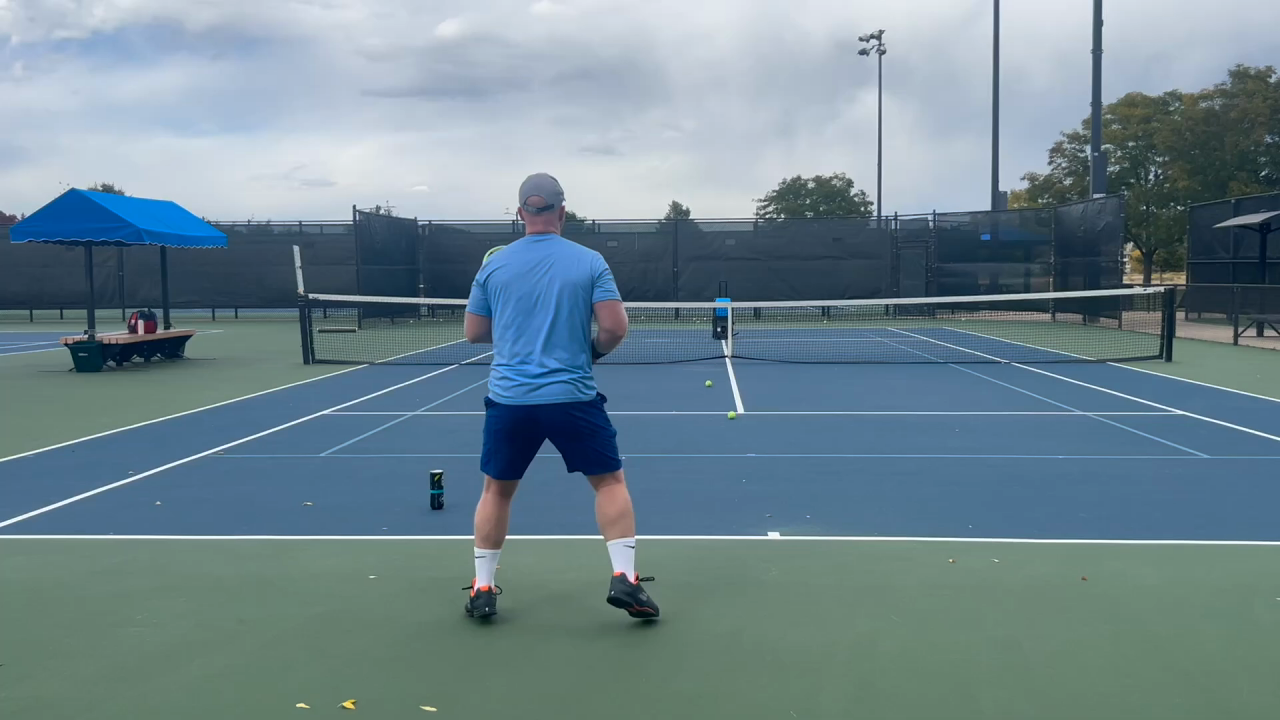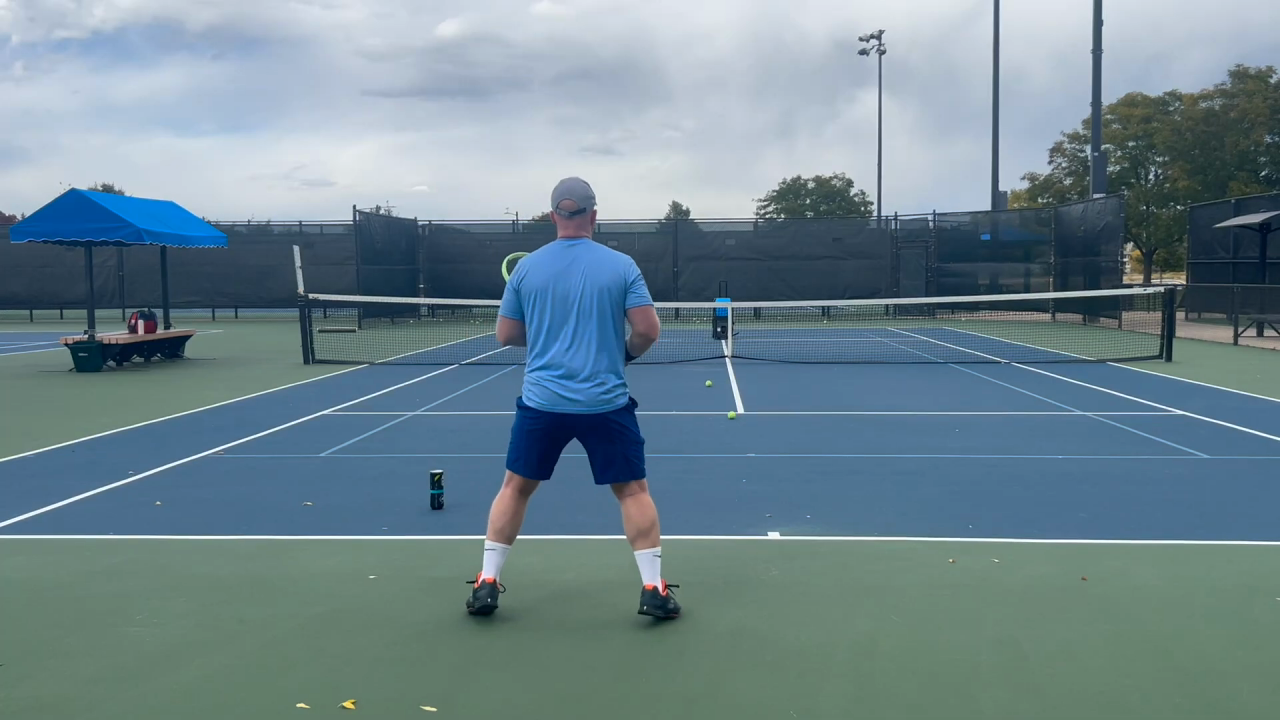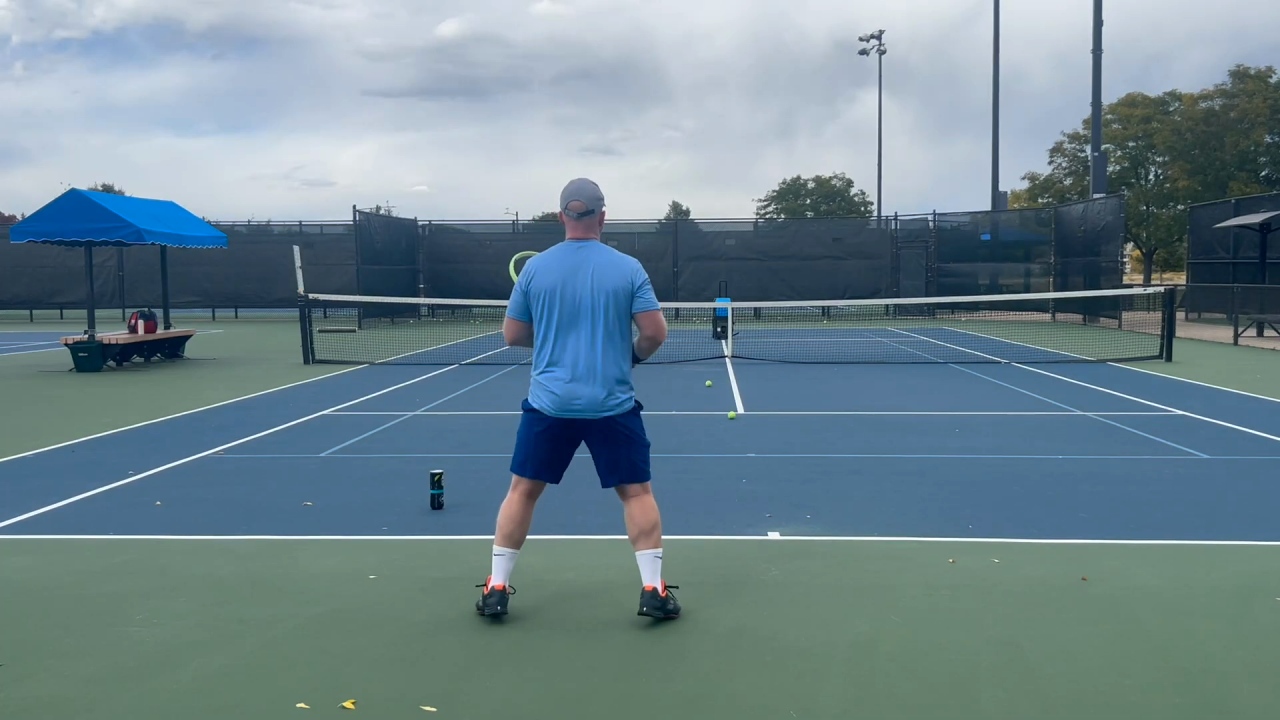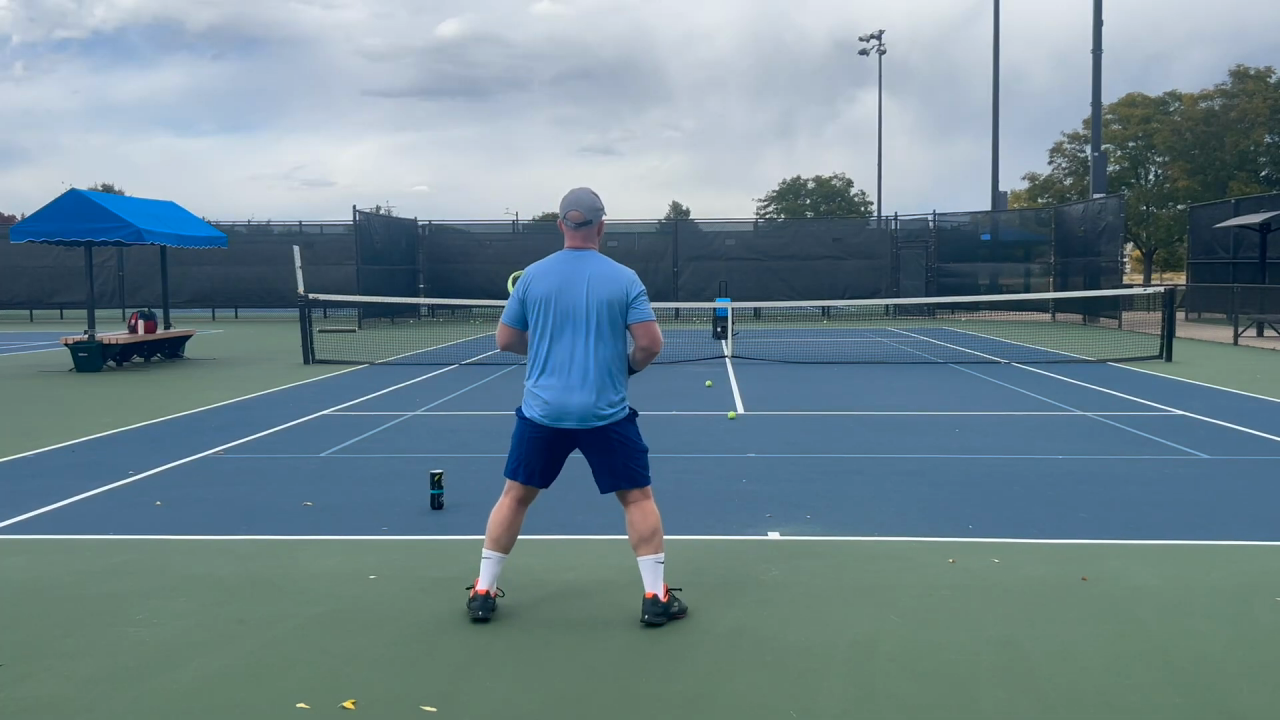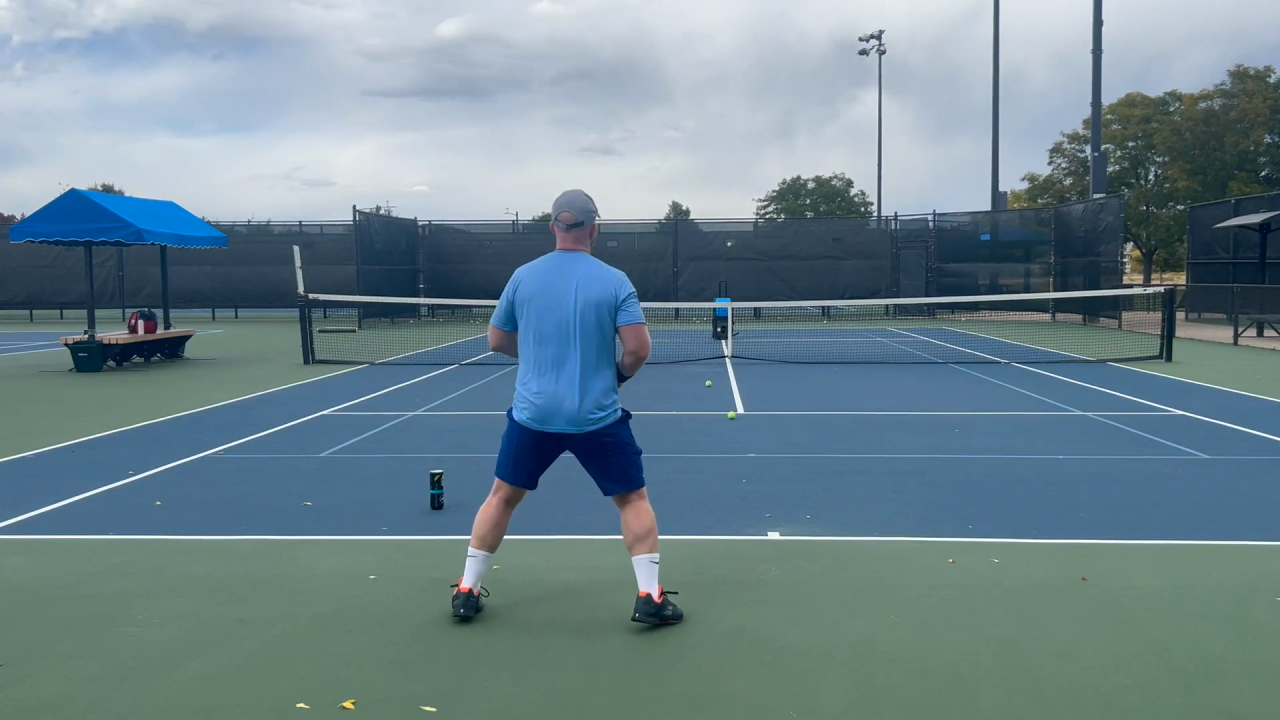
dt=0.3s
person 1, frame 1
left shoulder: (492, 264)
right shoulder: (589, 261)
left elbow: (474, 333)
right elbow: (616, 326)
right wrist: (594, 350)
left hip: (510, 399)
right hip: (572, 399)
left knee: (496, 490)
right knee: (609, 481)
left ankle: (482, 590)
right ankle: (624, 578)
person 1, frame 2
left shoulder: (526, 268)
right shoulder: (621, 265)
left elbow: (506, 336)
right elbow: (648, 332)
right wrist: (626, 353)
left hip: (541, 401)
right hip: (605, 402)
left knee: (515, 488)
right knee: (634, 491)
left ankle: (487, 583)
right ankle: (654, 590)
person 1, frame 3
left shoulder: (535, 268)
right shoulder: (628, 268)
left elbow: (513, 336)
right elbow: (656, 333)
right wrist: (632, 355)
left hip: (548, 403)
right hip: (611, 406)
left knee: (523, 491)
right knee: (637, 492)
left ankle: (496, 589)
right ankle: (654, 591)
person 1, frame 4
left shoulder: (532, 276)
right shoulder: (625, 279)
left elbow: (506, 341)
right elbow: (651, 344)
right wrist: (627, 366)
left hip: (542, 412)
right hip: (606, 414)
left knee: (514, 496)
right knee: (638, 497)
left ankle: (483, 593)
right ankle: (656, 597)
person 1, frame 5
left shoulder: (521, 278)
right shoulder: (614, 281)
left elbow: (498, 343)
right elbow: (639, 350)
right wrist: (620, 373)
left hip: (532, 415)
right hip: (596, 417)
left knee: (502, 496)
right knee: (634, 499)
left ankle: (467, 590)
right ankle: (651, 597)
